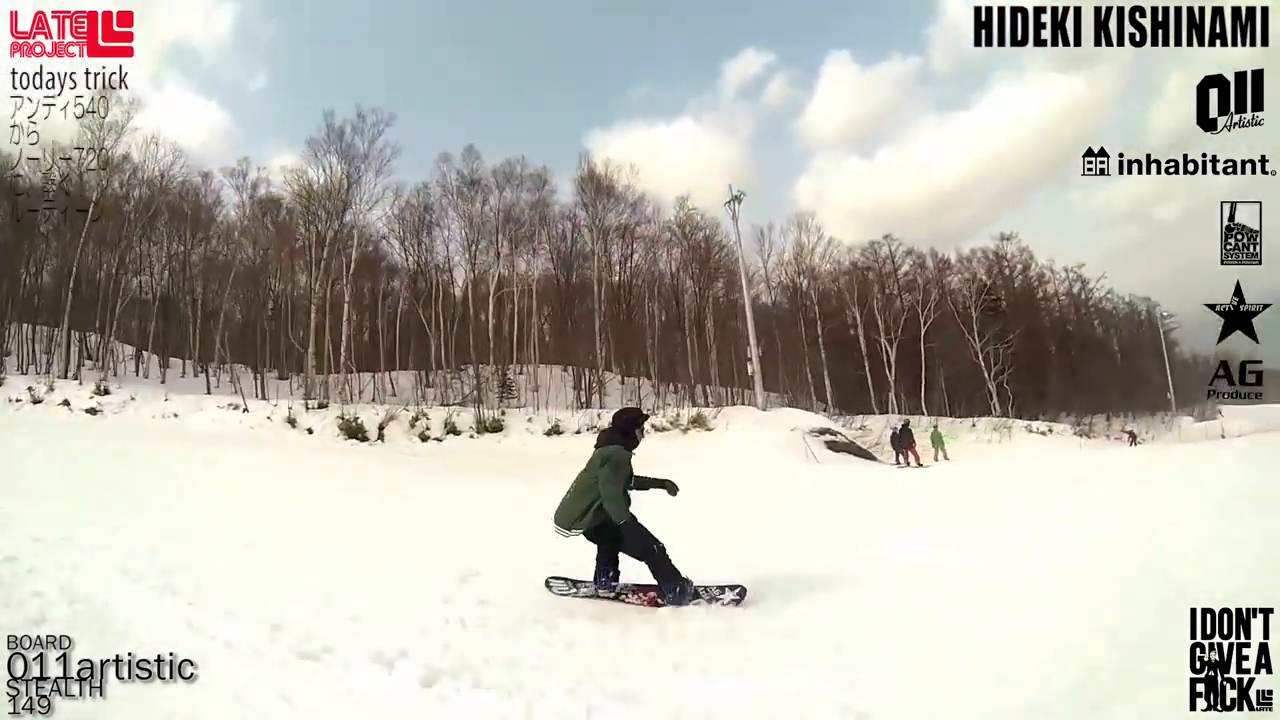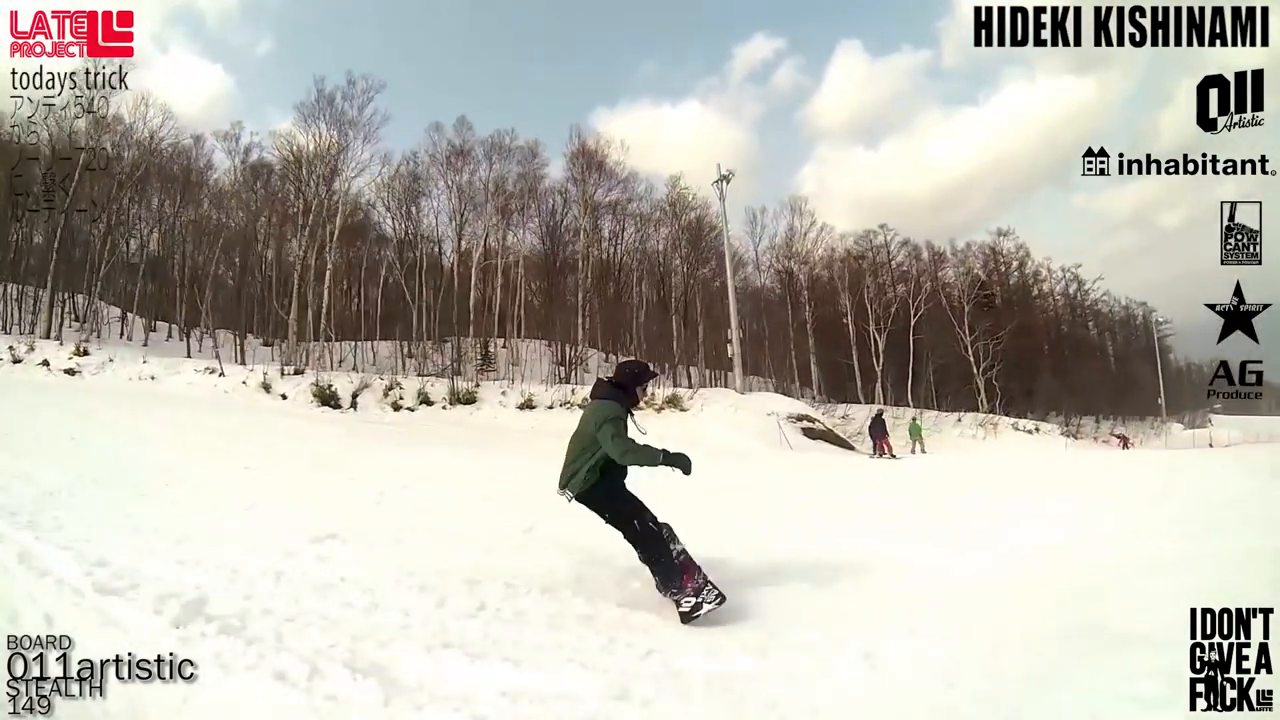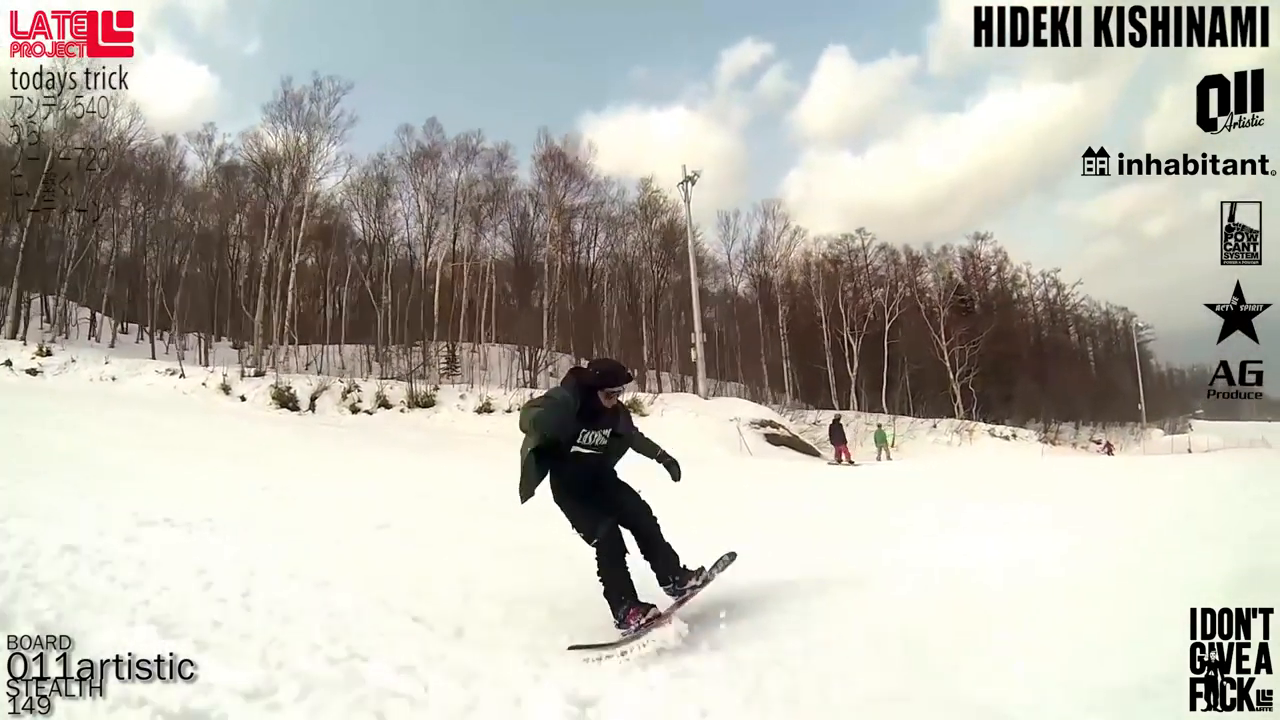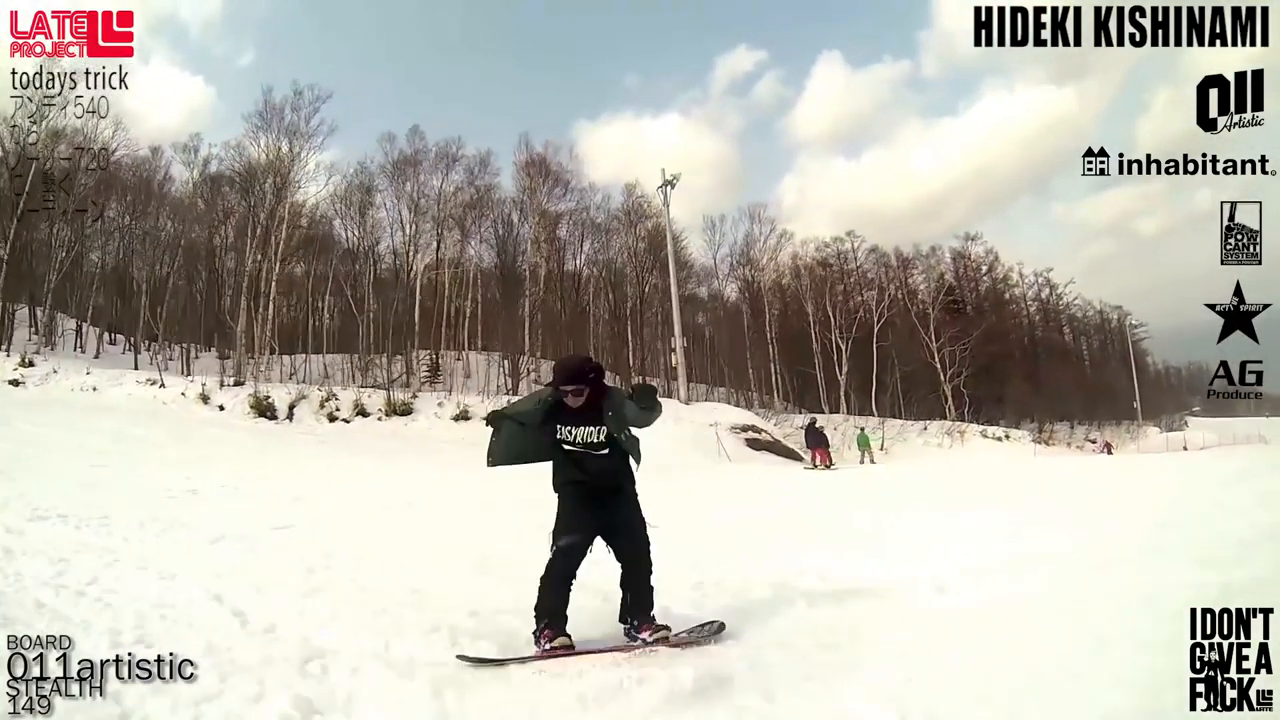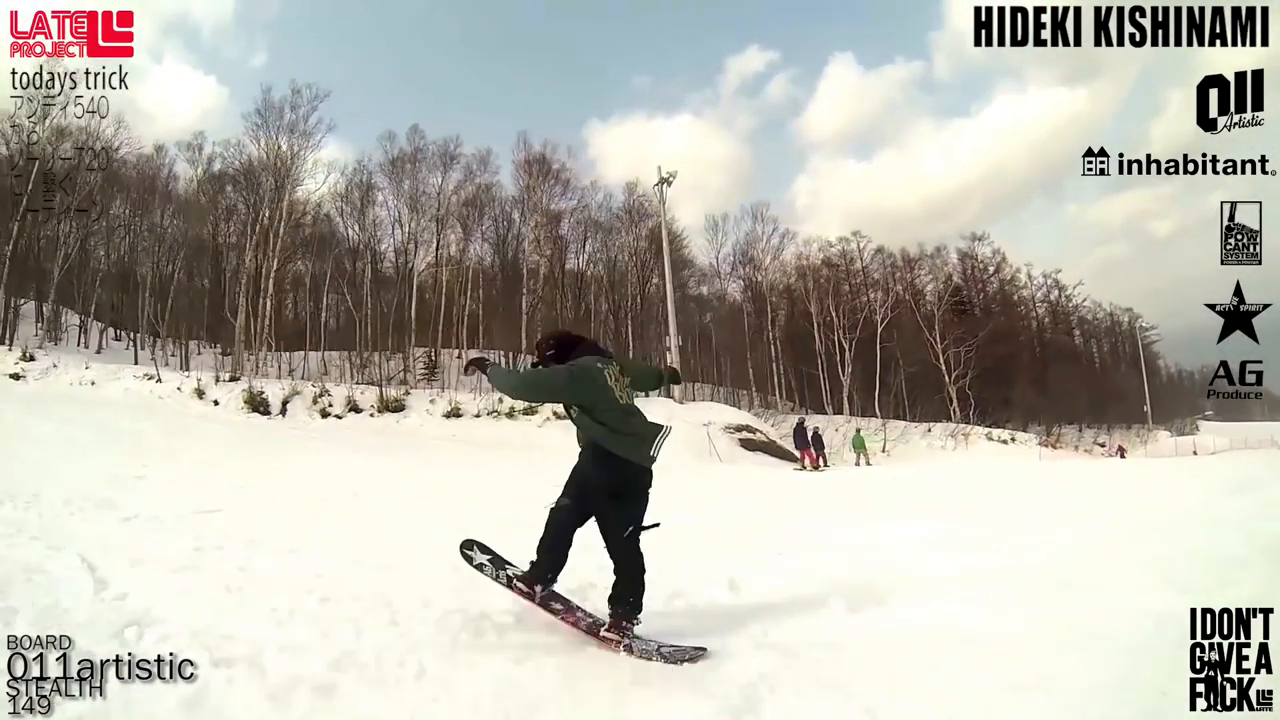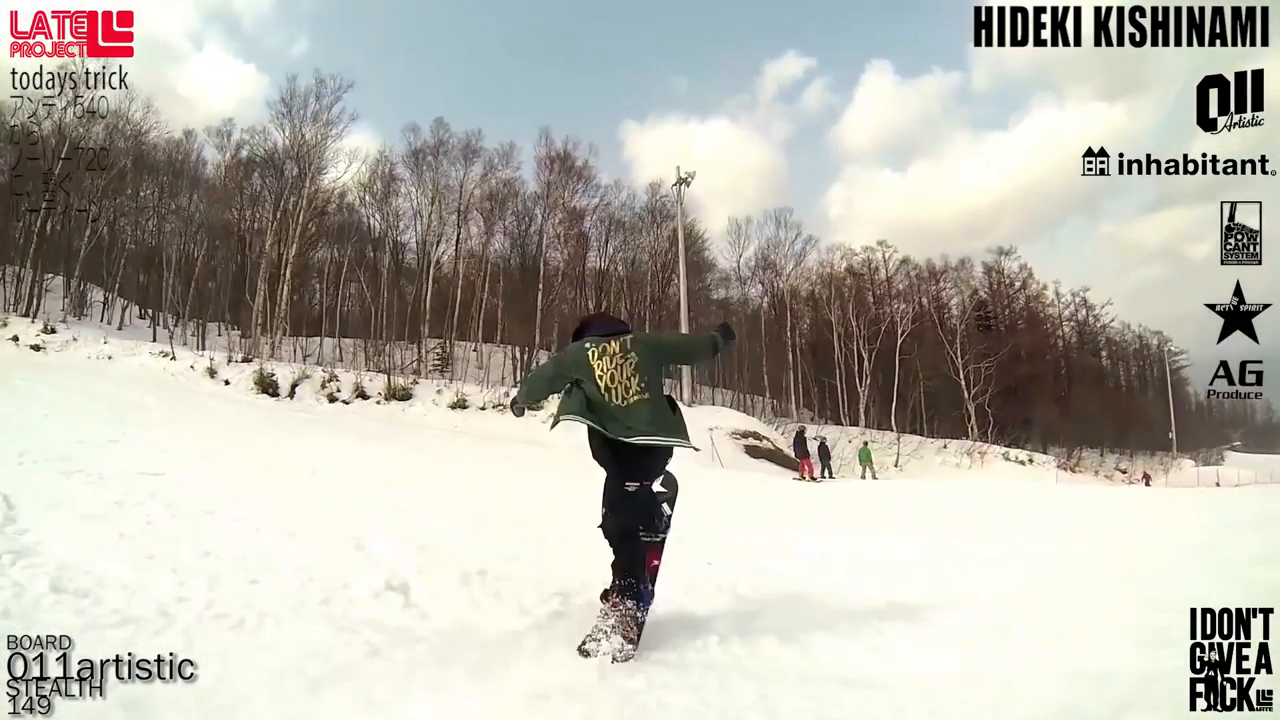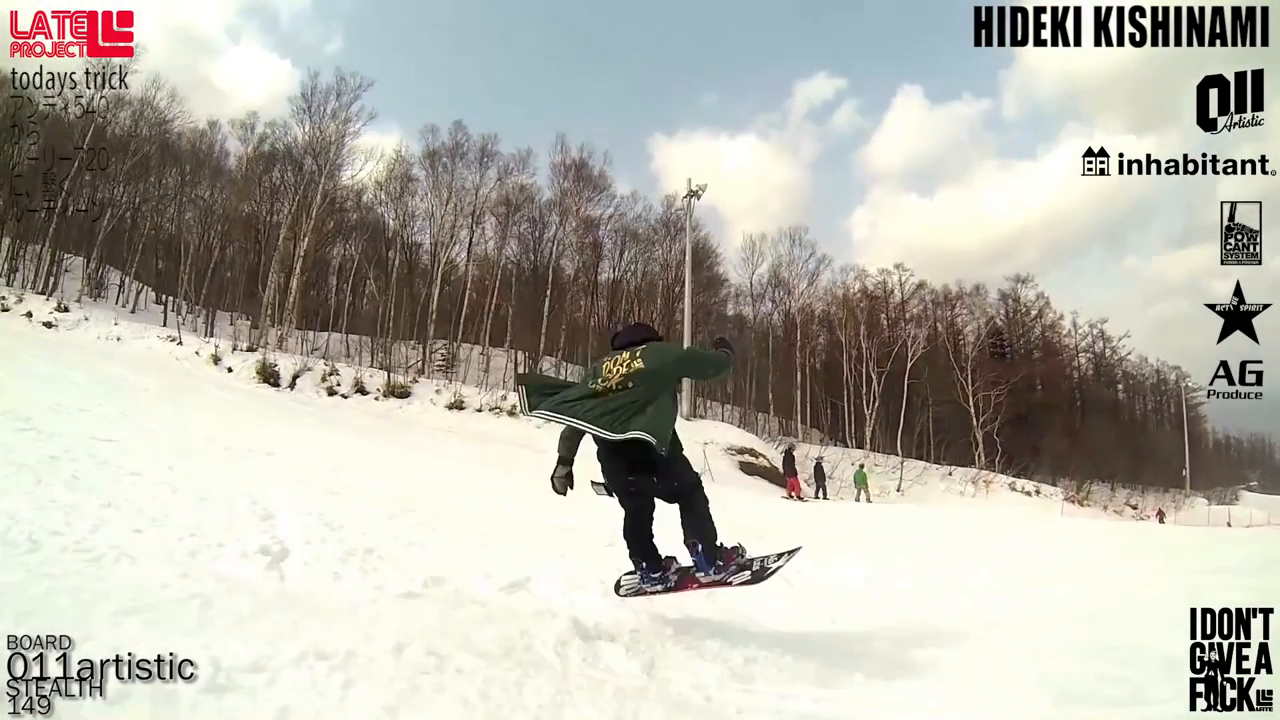
dt=0.4s
person 1, frame 1
left shoulder: (610, 449)
right shoulder: (617, 454)
left elbow: (625, 481)
right elbow: (611, 492)
left wrist: (657, 483)
right wrist: (628, 524)
left hip: (576, 513)
right hip: (593, 519)
left knee: (614, 530)
right knee: (649, 547)
left ankle: (606, 581)
right ankle: (675, 590)
person 1, frame 2
left shoulder: (606, 402)
right shoulder: (609, 411)
right elbow: (623, 449)
right wrist: (667, 457)
left hip: (600, 475)
right hip: (593, 483)
left knee: (634, 514)
right knee: (643, 524)
left ankle: (656, 550)
right ankle: (673, 581)
person 1, frame 3
left shoulder: (613, 410)
right shoulder: (566, 399)
left elbow: (631, 435)
right elbow: (532, 413)
left wrist: (662, 456)
right wrist: (544, 421)
left hip: (602, 479)
right hip: (572, 487)
left knee: (643, 519)
right knee: (608, 540)
left ankle: (675, 579)
right ankle: (627, 611)
person 1, frame 4
left shoulder: (613, 401)
right shoulder: (549, 402)
left elbow: (644, 414)
right elbow: (520, 410)
left wrist: (647, 398)
right wrist: (500, 416)
left hip: (615, 491)
right hip: (574, 491)
left knee: (636, 553)
right knee: (567, 554)
left ankle: (638, 622)
right ankle: (549, 629)
person 1, frame 5
left shoulder: (575, 371)
right shoulder: (608, 362)
left elbow: (521, 385)
right elbow: (644, 375)
left wrist: (486, 368)
right wrist: (664, 376)
left hip: (623, 468)
right hip: (594, 461)
left knee: (622, 544)
right knee: (562, 517)
left ankle: (624, 616)
right ankle: (539, 577)
person 1, frame 6
left shoulder: (576, 353)
right shoulder: (643, 343)
left elbow: (539, 382)
right elbow: (695, 347)
left wrist: (520, 399)
right wrist: (720, 338)
left hip: (619, 450)
right hip: (656, 444)
left knee: (618, 524)
right knee: (631, 492)
left ankle: (634, 595)
right ankle: (648, 522)
person 1, frame 7
left shoulder: (603, 365)
right shoulder: (664, 353)
left elbow: (575, 416)
right elbow: (717, 365)
left wrist: (564, 462)
right wrist: (723, 350)
left hip: (612, 460)
right hip: (651, 448)
left knee: (637, 512)
right knee: (690, 493)
left ankle: (651, 570)
right ankle: (709, 560)
